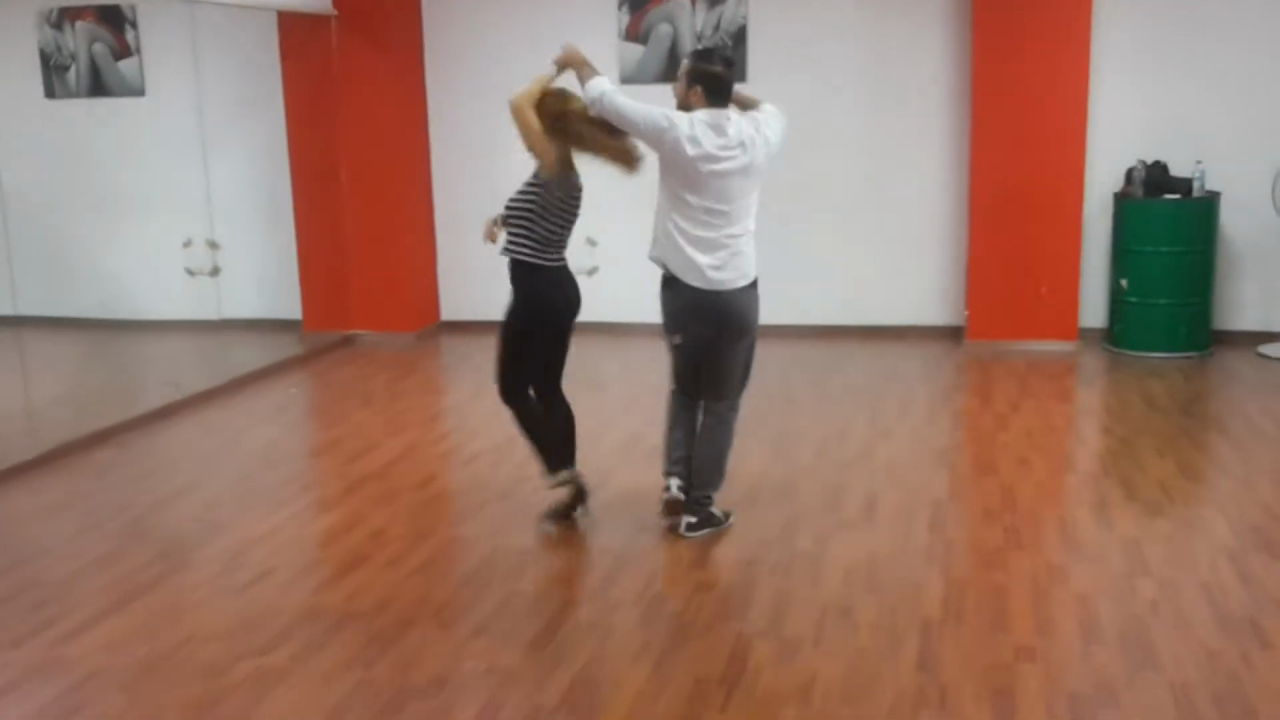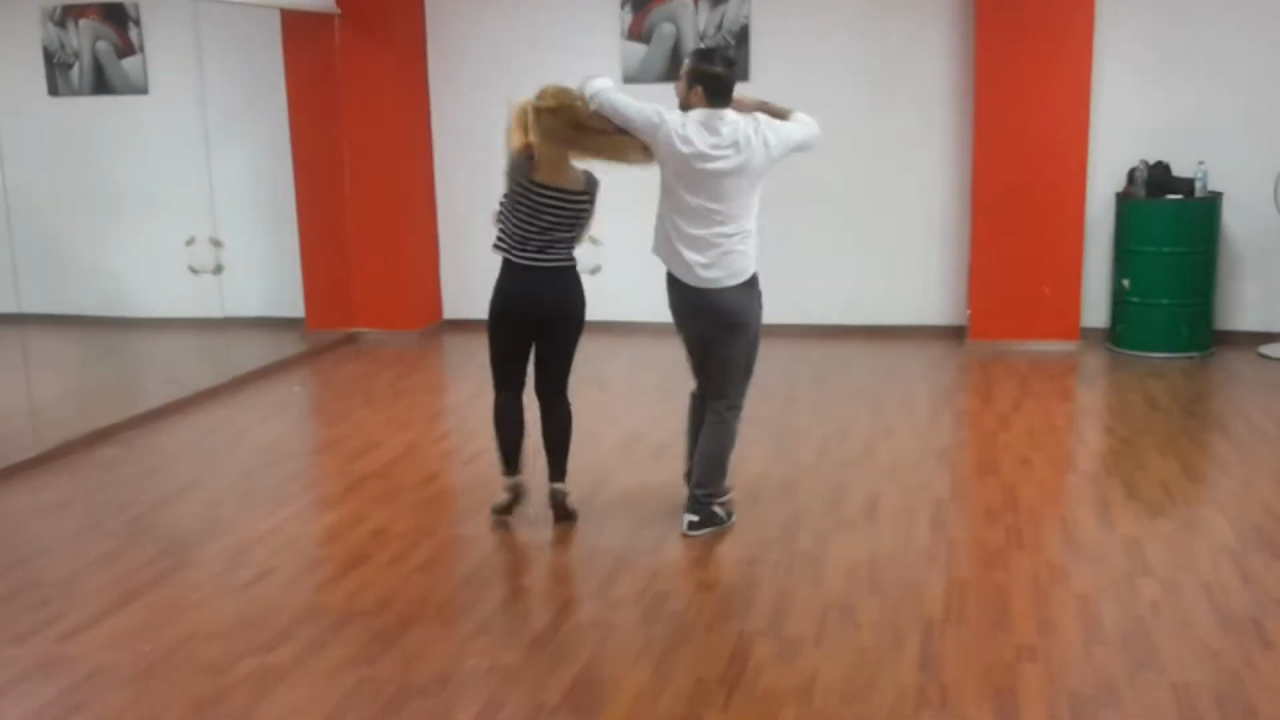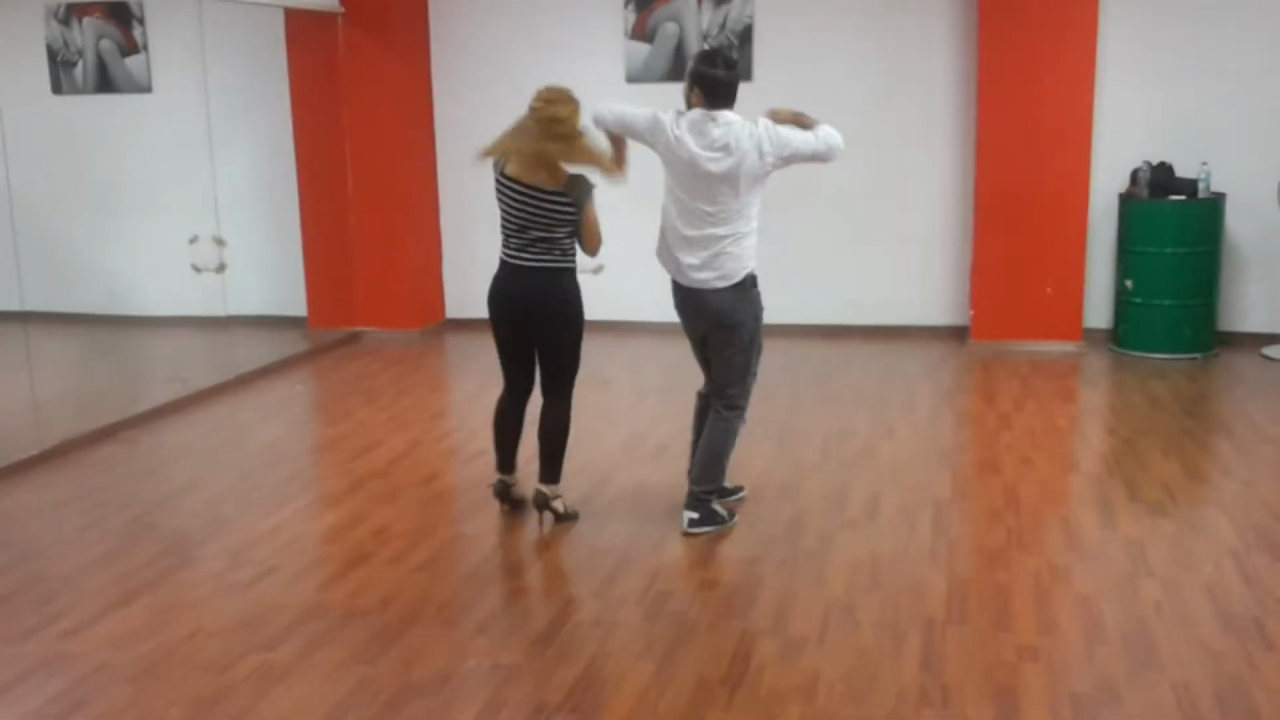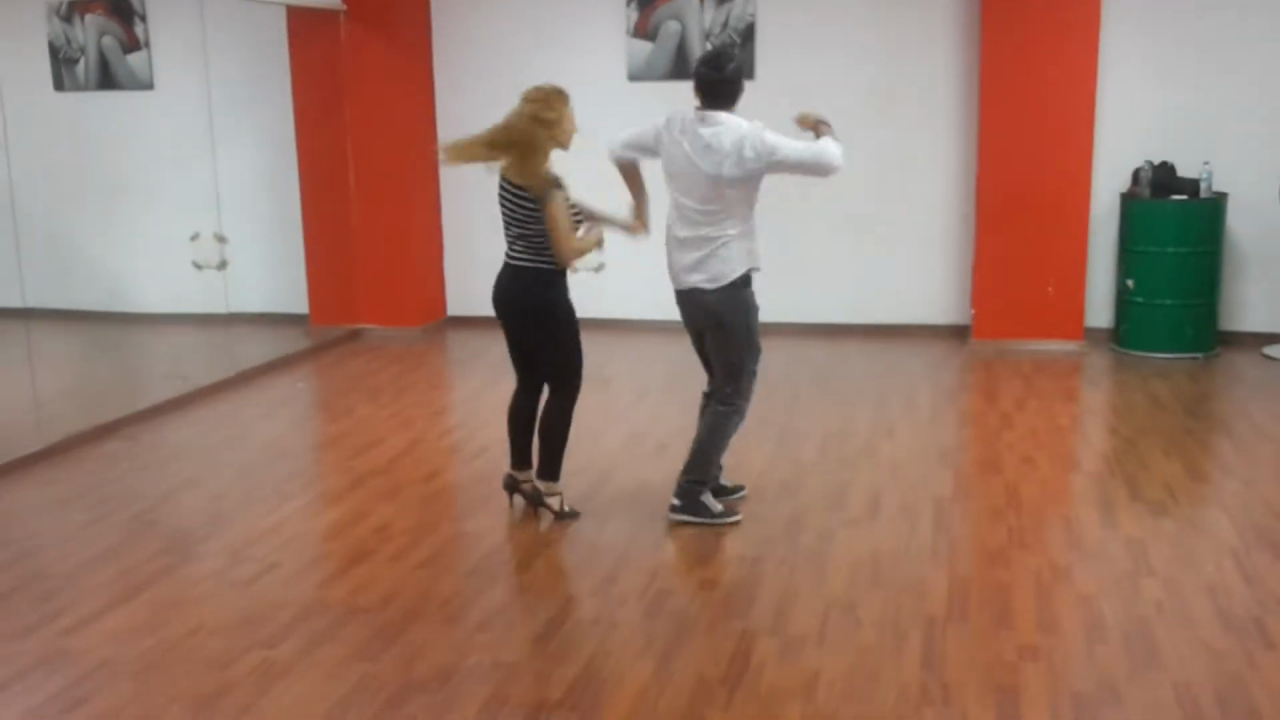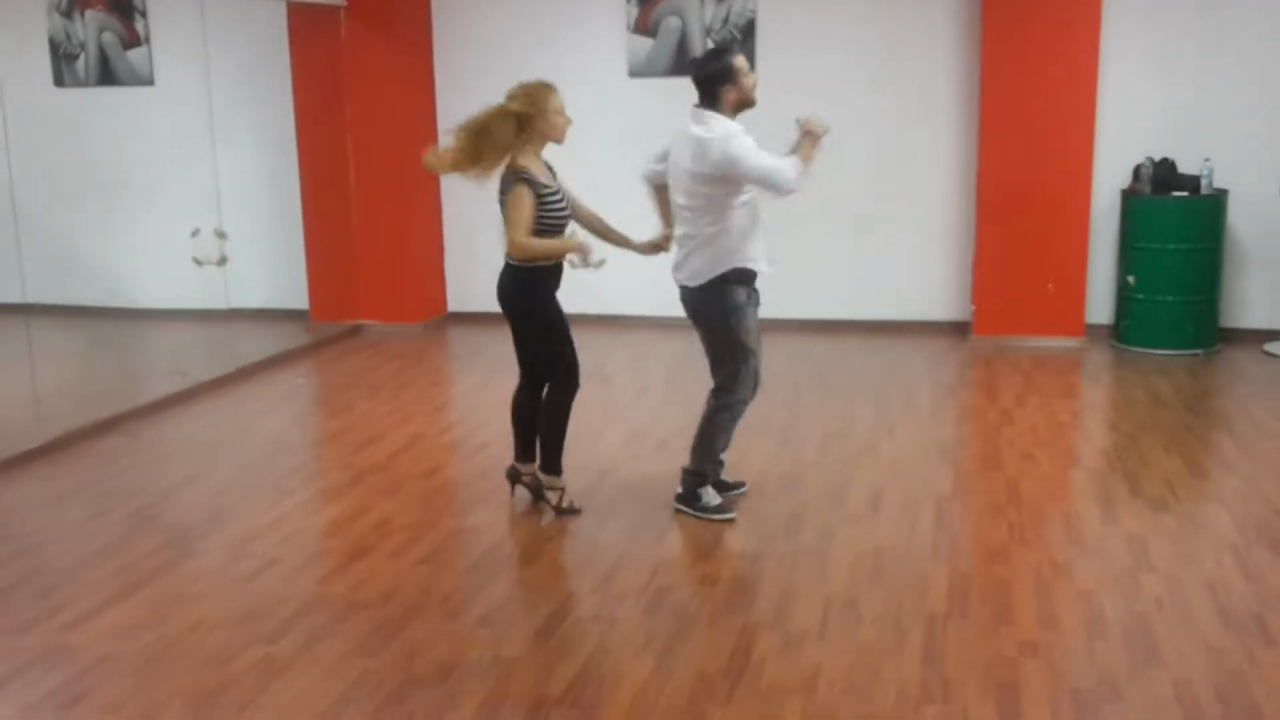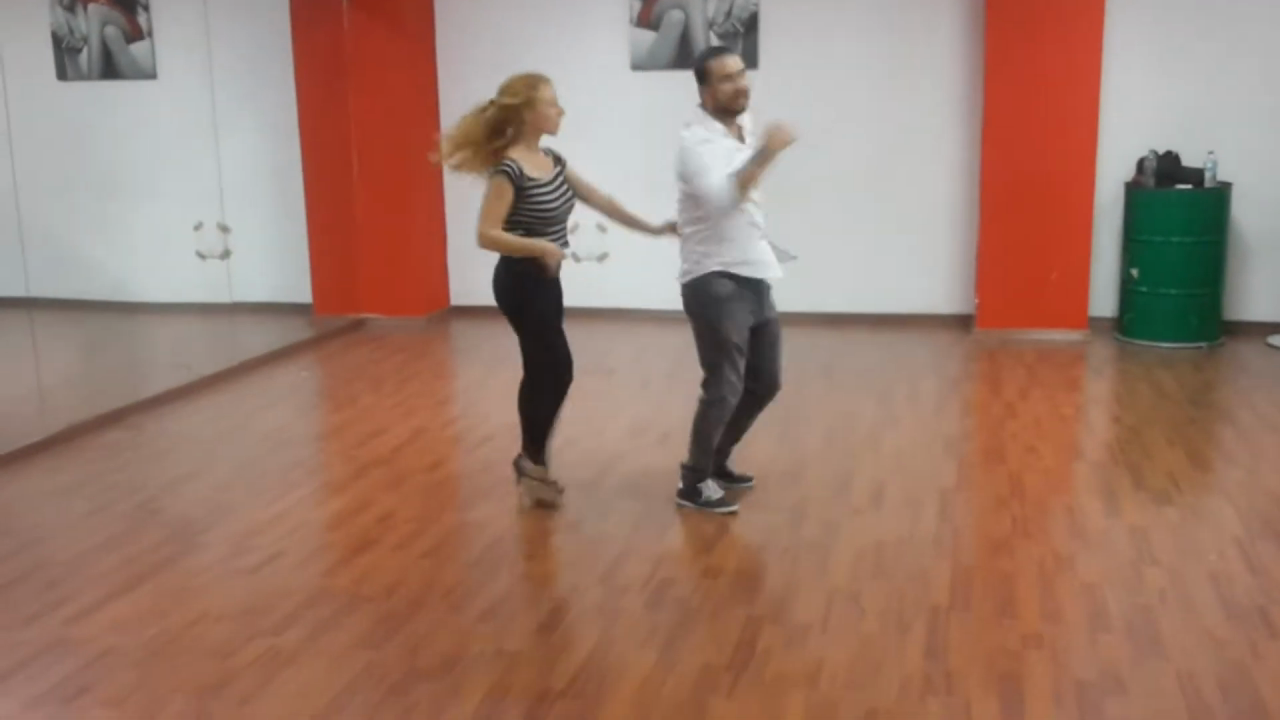
dt=0.1s
person 1, frame 1
left shoulder: (676, 130)
right shoulder: (759, 134)
left elbow: (604, 99)
right elbow: (768, 109)
left wrist: (578, 62)
right wrist: (730, 92)
left hip: (684, 289)
right hip: (738, 292)
left knee: (686, 391)
right knee: (723, 403)
left ankle: (676, 481)
right ankle: (700, 505)
person 1, frame 2
left shoulder: (668, 126)
right shoulder: (759, 135)
left elbow: (599, 94)
right elbow: (808, 126)
left wrist: (595, 83)
right wrist: (760, 107)
left hip: (683, 288)
right hip: (736, 289)
left knee: (706, 390)
right knee: (726, 401)
left ankle: (699, 487)
right ankle: (702, 505)
person 1, frame 3
left shoulder: (670, 129)
right shoulder: (759, 137)
left elbow: (605, 117)
right elbow: (831, 143)
right wrist: (794, 118)
left hip: (685, 287)
right hip: (732, 289)
left knee: (714, 389)
right knee: (730, 401)
left ankle: (705, 486)
right ankle: (700, 503)
person 1, frame 4
left shoulder: (674, 128)
right shoulder: (747, 137)
left elbow: (620, 151)
right elbow: (829, 160)
left wrist: (640, 201)
right wrist: (819, 127)
left hip: (692, 286)
right hip: (725, 287)
left knee: (723, 388)
right knee: (732, 395)
left ankle: (704, 477)
right ankle: (691, 495)
person 1, frame 5
left shoulder: (690, 132)
right shoulder: (724, 140)
left elbow: (656, 176)
right elbow: (784, 180)
left wrist: (670, 222)
right wrist: (809, 137)
left hip: (704, 281)
right hip: (722, 282)
left knee: (736, 383)
right knee: (735, 390)
left ankle: (708, 472)
right ankle: (693, 486)
person 1, frame 6
left shoulder: (746, 130)
right shoulder: (697, 141)
right elbow: (722, 198)
right wrist: (766, 151)
left hip: (751, 276)
right hip: (714, 283)
left knee: (766, 380)
right knee: (724, 388)
left ankle: (714, 459)
right ankle: (695, 481)
person 2, frame 1
left shoulder: (555, 170)
right shoulder: (556, 172)
left elbow: (519, 104)
left wrist: (546, 79)
right wrist: (502, 222)
left hip: (540, 293)
right hip: (543, 290)
left knee: (513, 387)
right knee: (545, 389)
left ankle: (564, 475)
right ankle: (568, 476)
person 2, frame 2
left shoulder: (520, 162)
right shoulder: (586, 184)
left elbow: (520, 113)
left hip: (515, 290)
right hip: (563, 292)
left knee: (508, 389)
right knee: (554, 391)
left ankle: (511, 482)
right ankle: (557, 485)
person 2, frame 3
left shoulder: (505, 167)
right shoulder: (576, 187)
right elbow: (591, 247)
left hip: (509, 289)
right hip: (558, 294)
left knee: (517, 386)
right knee: (558, 392)
left ankle: (505, 479)
right ankle: (548, 489)
person 2, frame 4
left shoulder: (515, 171)
right shoulder: (545, 182)
right elbow: (571, 246)
left wrist: (611, 220)
right wrist: (589, 237)
left hip: (517, 290)
right hip: (539, 294)
left knee: (531, 384)
right knee: (565, 386)
left ankle: (520, 473)
right ankle: (547, 486)
person 2, frame 5
left shoulder: (541, 170)
right shoulder: (521, 177)
left elbow: (580, 212)
right elbow: (518, 245)
left wrist: (635, 245)
right wrist: (571, 245)
left hip: (526, 288)
right hip: (531, 291)
left knee: (534, 378)
right knee: (563, 380)
left ankle: (525, 466)
right ankle: (549, 479)
person 2, frame 6
left shoulder: (552, 162)
right shoulder: (508, 170)
left elbow: (597, 199)
right elbow: (486, 234)
left wrist: (649, 227)
right wrist: (538, 248)
left hip: (544, 281)
right hip: (521, 283)
left knee: (543, 373)
right knee: (556, 374)
left ankle: (531, 459)
right ankle: (532, 468)
